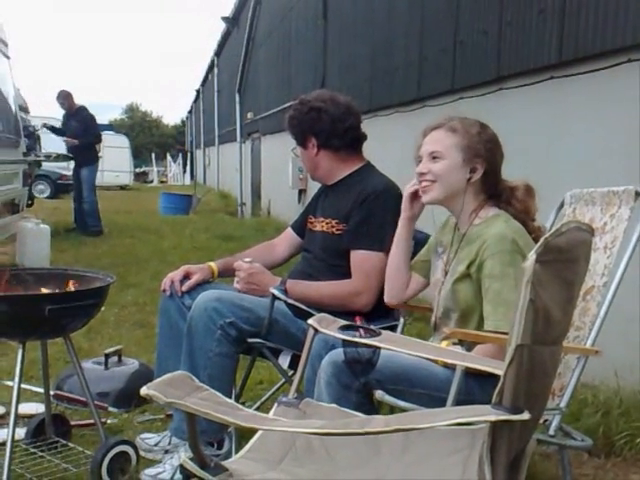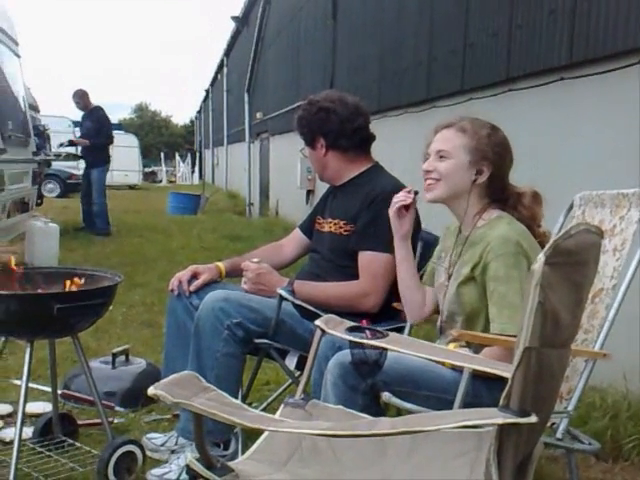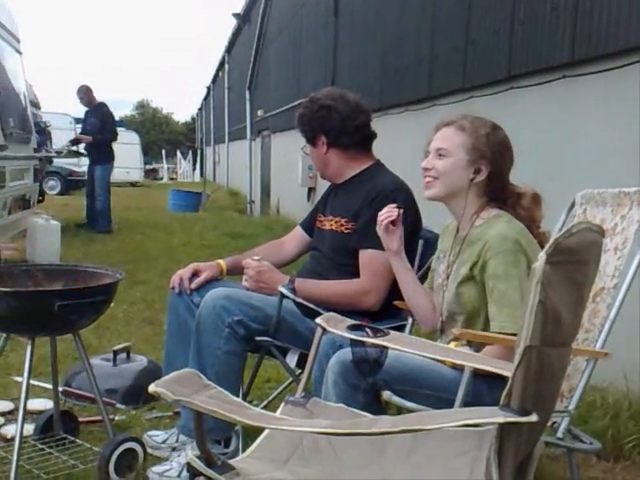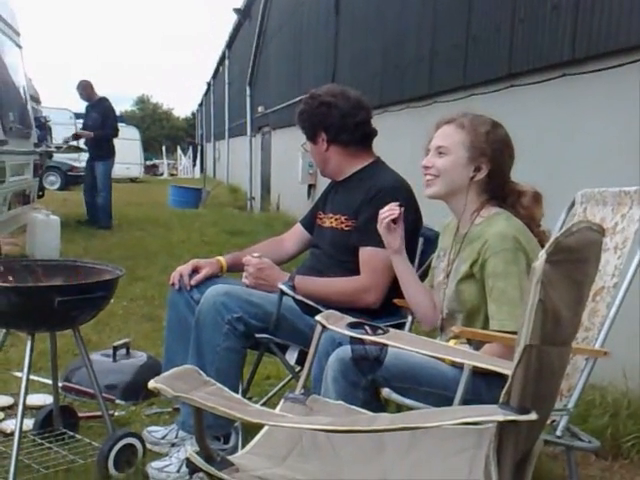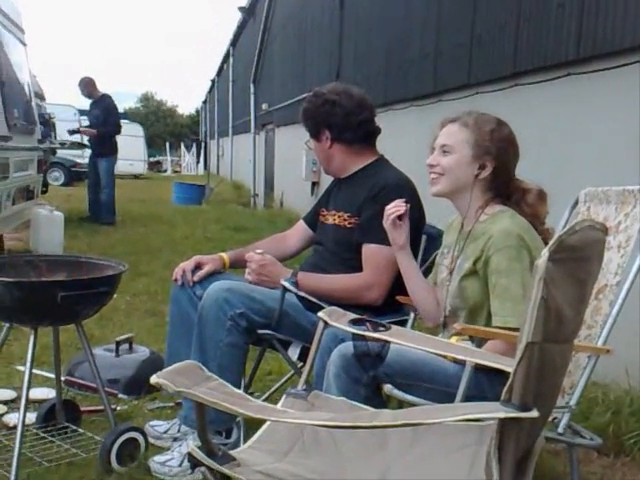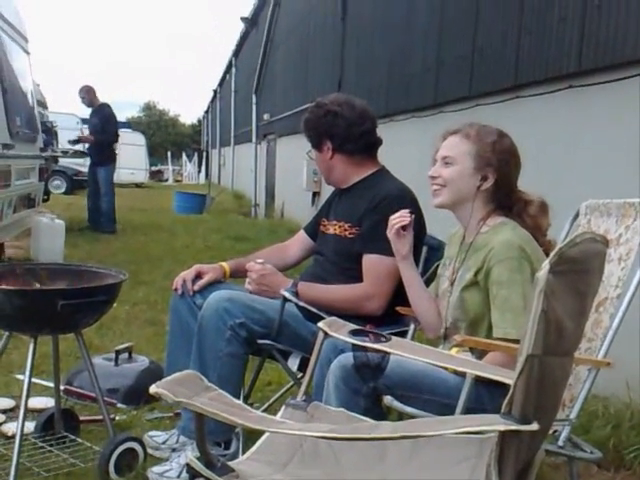
dt=0.2s
person 1, frame 1
left shoulder: (376, 194)
right shoulder: (328, 192)
left elbow: (362, 294)
right elbow: (279, 246)
left wrist: (276, 286)
right wrist: (213, 267)
right hip: (295, 304)
left knee: (213, 308)
right knee: (181, 293)
left ankle: (203, 441)
right ankle: (182, 422)
person 1, frame 2
left shoulder: (383, 195)
right shoulder: (337, 193)
left elbow: (370, 296)
right elbow: (287, 247)
left wrist: (284, 287)
right wrist: (220, 268)
right hip: (303, 305)
left knee: (221, 309)
right knee: (190, 293)
left ankle: (211, 442)
right ankle: (189, 423)
person 1, frame 3
left shoulder: (385, 194)
right shoulder: (338, 191)
left elbow: (370, 294)
right elbow: (288, 245)
left wrist: (285, 285)
right wrist: (221, 265)
right hip: (304, 303)
left knee: (223, 306)
right knee: (190, 291)
left ankle: (211, 440)
right ankle: (189, 421)
person 1, frame 4
left shoulder: (386, 191)
right shoulder: (338, 188)
left elbow: (370, 291)
right elbow: (288, 242)
left wrist: (285, 282)
right wrist: (221, 262)
right hip: (304, 299)
left knee: (223, 302)
right knee: (189, 287)
left ankle: (210, 436)
right ankle: (187, 414)
person 1, frame 5
left shoulder: (389, 188)
right shoulder: (342, 185)
left elbow: (373, 288)
right elbow: (291, 239)
left wrist: (287, 279)
right wrist: (224, 258)
left hip: (346, 316)
right hip: (307, 296)
left knee: (225, 298)
right knee: (193, 283)
left ankle: (211, 432)
right ankle: (188, 411)
person 1, frame 6
left shoulder: (390, 199)
right shoulder: (342, 195)
left elbow: (373, 299)
right elbow: (291, 249)
left wrist: (288, 289)
right wrist: (225, 268)
right hip: (309, 307)
left knee: (224, 309)
right knee: (193, 292)
left ankle: (210, 442)
right ankle: (188, 421)
person 2, frame 1
left shoulder: (499, 237)
right shoulder: (450, 229)
left elbow: (499, 351)
right elbow: (395, 294)
left wrist: (419, 356)
right wrist: (407, 220)
left hip: (485, 381)
right hip: (448, 361)
left knee: (341, 365)
right knee: (328, 343)
person 2, frame 2
left shoulder: (503, 239)
right shoulder: (455, 232)
left elbow: (507, 354)
right elbow: (417, 312)
left wrist: (426, 360)
right wrist: (401, 238)
left hip: (492, 383)
right hip: (455, 363)
left knee: (348, 366)
right knee: (335, 345)
person 2, frame 3
left shoulder: (501, 237)
right shoulder: (452, 231)
left elbow: (508, 352)
right elbow: (431, 320)
left wrist: (436, 361)
right wrist: (395, 253)
left hip: (493, 382)
right hip: (456, 363)
left knee: (349, 364)
person 2, frame 4
left shoulder: (500, 236)
right shoulder: (453, 229)
left elbow: (507, 350)
right elbow: (431, 318)
left wrist: (438, 361)
right wrist: (396, 251)
left hip: (491, 380)
right hip: (456, 361)
left knee: (348, 362)
person 2, frame 5
left shoulder: (505, 234)
right shoulder: (457, 227)
left elbow: (509, 347)
right elbow: (434, 315)
left wrist: (439, 359)
right wrist: (400, 248)
left hip: (494, 377)
right hip: (457, 357)
left knee: (350, 358)
right knee: (338, 337)
person 2, frame 6
left shoulder: (506, 245)
right shoulder: (459, 239)
left elbow: (509, 359)
right elbow: (435, 327)
left wrist: (436, 372)
right wrist: (403, 258)
left hip: (494, 389)
right hip: (458, 369)
left knee: (350, 368)
right knee: (338, 348)
person 3, frame 1
left shoulder: (86, 116)
right shoulder: (67, 116)
left elbow: (97, 138)
right elbow: (63, 132)
left wrist: (77, 142)
right wrist: (50, 127)
left hip: (88, 162)
right hip: (78, 162)
left knee: (87, 196)
right knee: (77, 196)
left ankle: (95, 227)
right ankle: (81, 225)
person 3, frame 2
left shoulder: (100, 116)
right shoulder: (85, 117)
left elbow: (108, 140)
left wrist: (88, 143)
right wrist: (71, 142)
left hip: (99, 163)
right hip: (89, 163)
left knee: (97, 197)
right knee: (85, 196)
left ankle: (103, 228)
right ankle: (89, 224)
person 3, frame 3
left shoulder: (105, 112)
right shoulder: (88, 113)
left elbow: (112, 136)
right elbow: (83, 133)
left wrist: (91, 139)
right wrist: (72, 143)
left hip: (104, 160)
right hip: (93, 159)
left knee: (101, 194)
right knee: (90, 192)
left ankle: (104, 225)
right ankle: (91, 221)
person 3, frame 4
left shoulder: (106, 107)
right shoulder: (89, 108)
left elbow: (113, 132)
left wrist: (92, 135)
right wrist: (74, 136)
left hip: (104, 156)
right hip: (92, 155)
left knee: (102, 190)
right knee: (88, 189)
left ankle: (105, 221)
right ankle: (92, 218)
person 3, frame 5
left shoulder: (108, 104)
right shoulder: (93, 105)
left elbow: (116, 129)
left wrist: (95, 132)
right wrist: (81, 130)
left hip: (107, 153)
right hip: (95, 152)
left knee: (106, 186)
right knee: (92, 185)
left ankle: (108, 217)
right ankle: (94, 214)
person 3, frame 6
left shoulder: (107, 113)
right shoulder: (93, 113)
left elbow: (113, 138)
left wrist: (92, 139)
right wrist: (81, 139)
left hip: (105, 161)
right hip: (95, 160)
left knee: (106, 194)
right knee: (92, 194)
left ankle: (108, 226)
right ankle: (94, 224)
